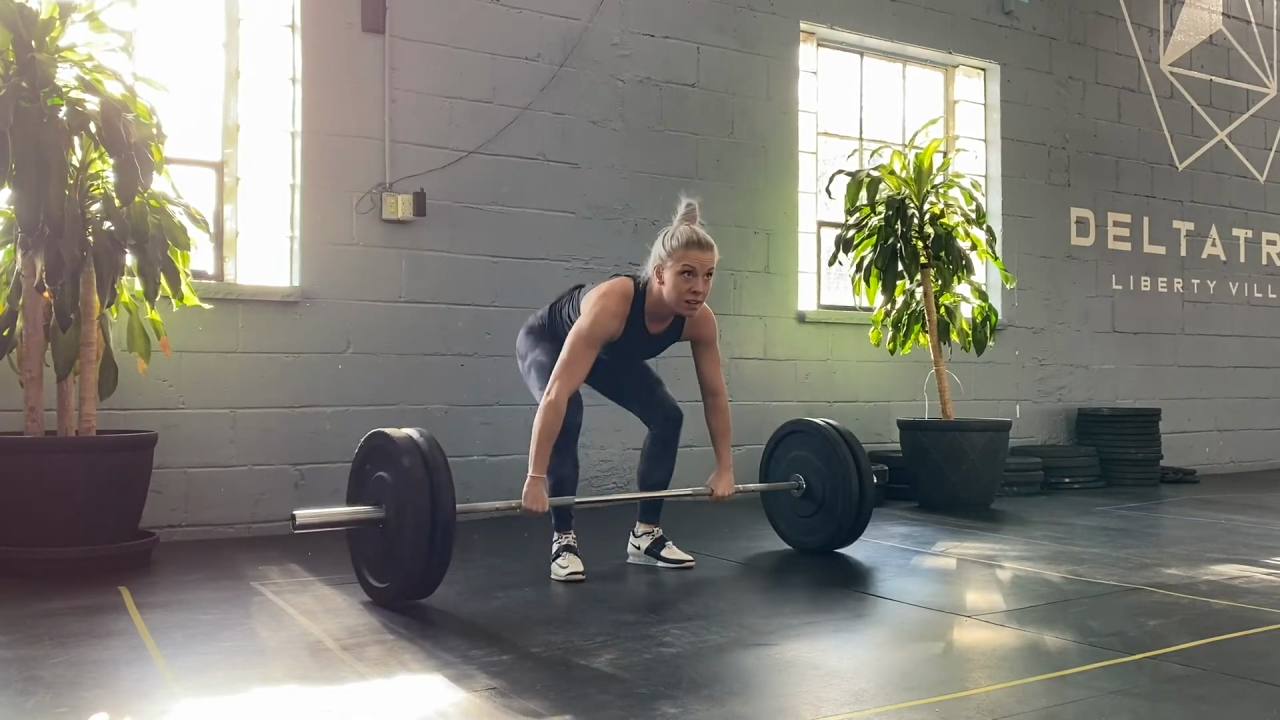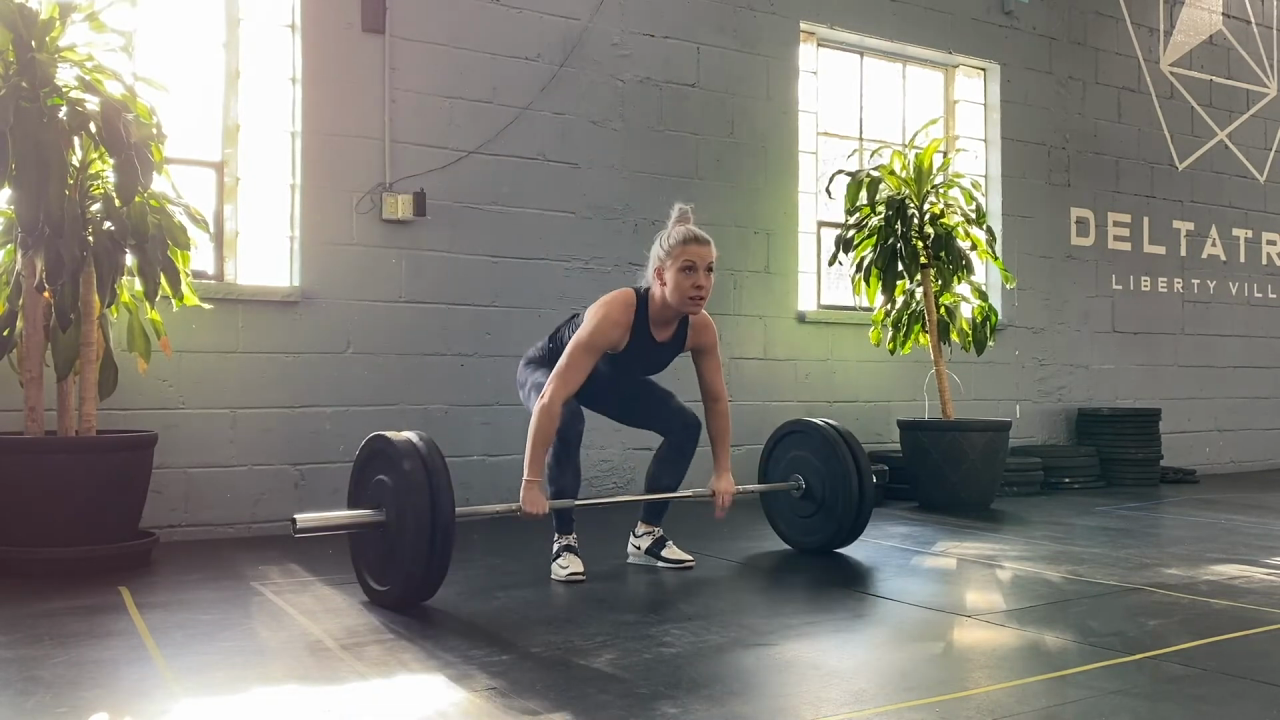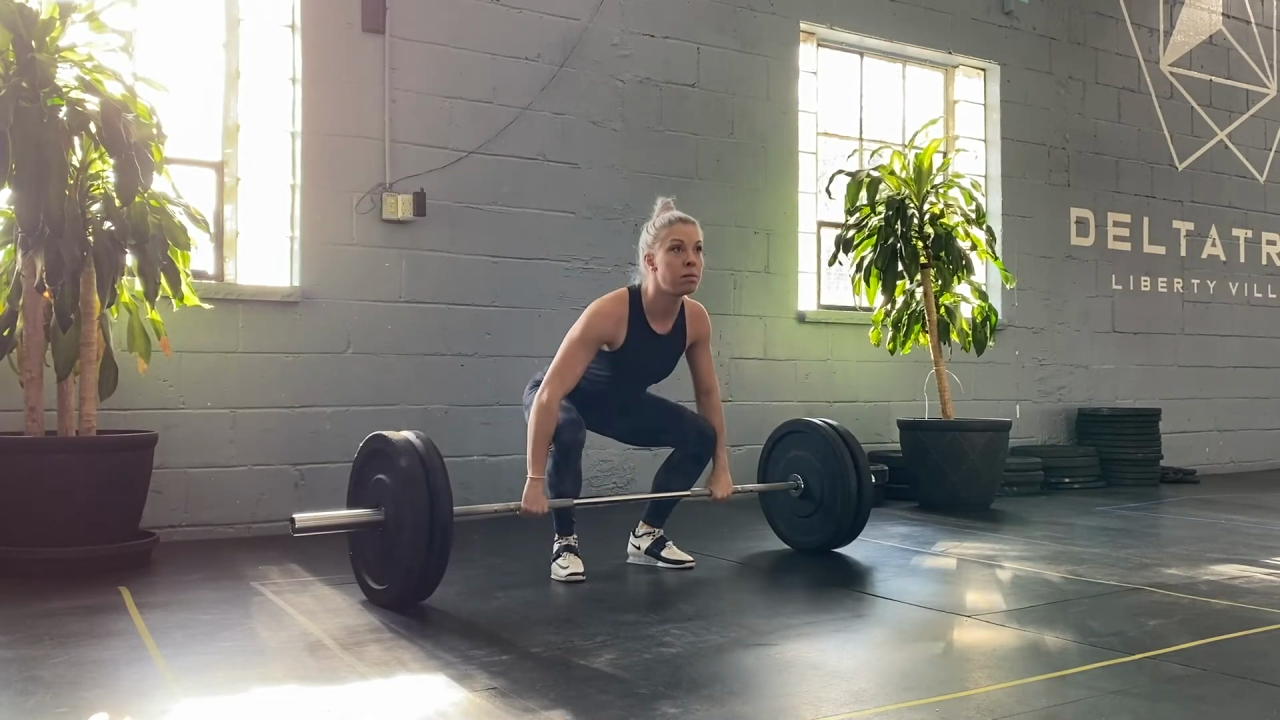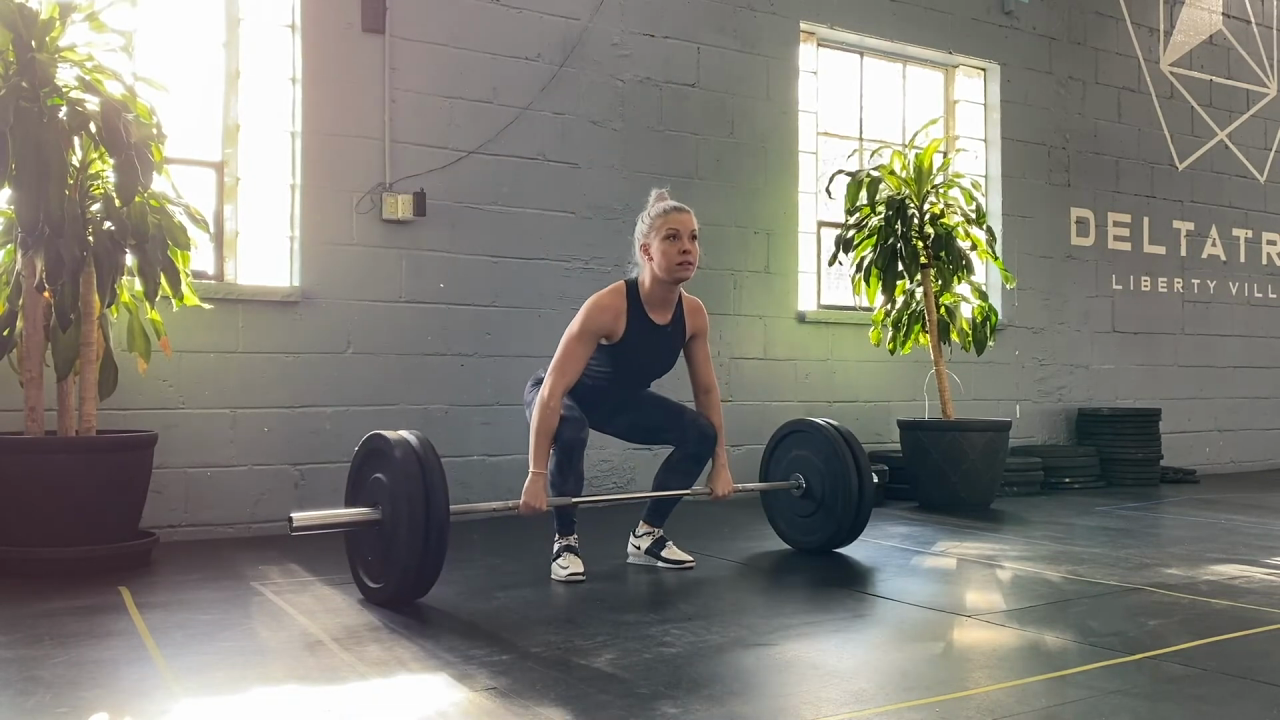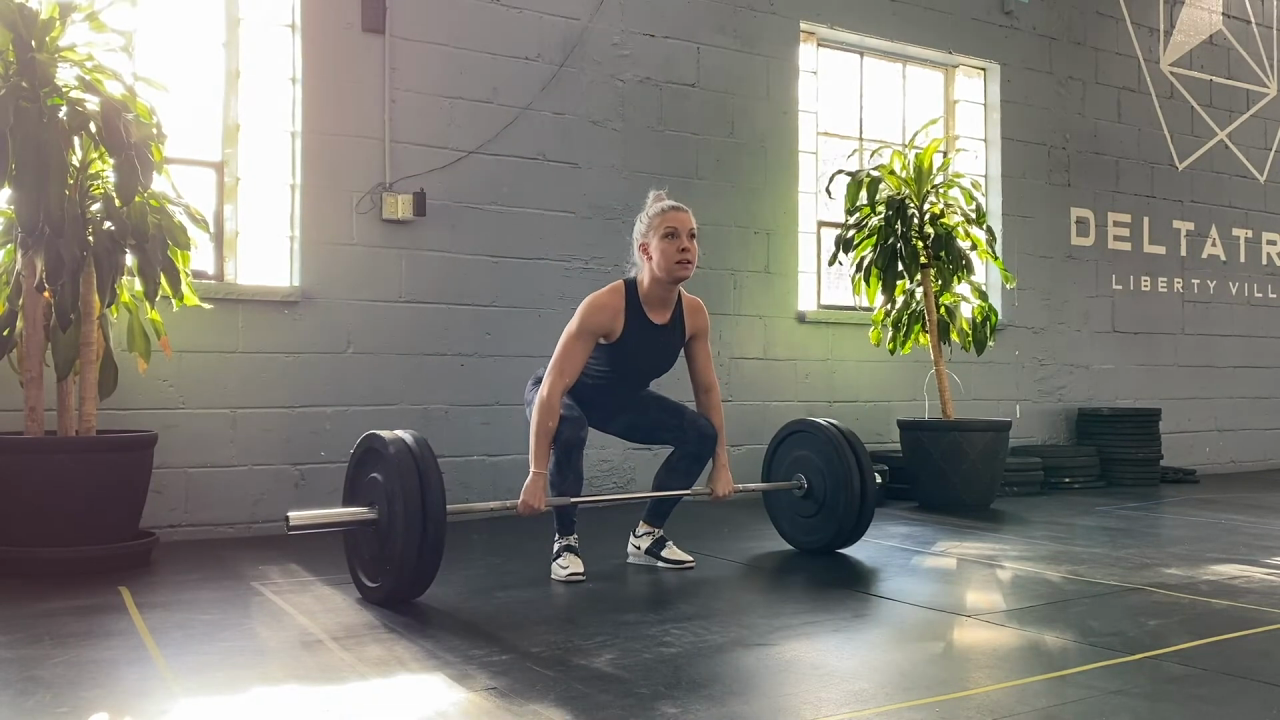
dt=0.4s
person 1, frame 1
left shoulder: (700, 320)
right shoulder: (611, 305)
left elbow: (714, 394)
right elbow: (556, 394)
left wrist: (724, 469)
right wrist: (536, 479)
left hip: (612, 356)
right hip: (546, 340)
left knee: (667, 416)
right knee: (568, 415)
left ankle: (645, 533)
right ankle: (563, 540)
person 1, frame 2
left shoulder: (700, 327)
right shoulder: (615, 314)
left elbow: (716, 399)
right elbow: (551, 399)
left wrist: (723, 471)
right wrist: (531, 483)
left hip: (611, 376)
right hip: (547, 366)
left knee: (684, 425)
right knee: (568, 423)
left ankle: (646, 534)
right ankle: (564, 541)
person 1, frame 3
left shoulder: (695, 319)
right shoulder: (610, 312)
left elbow: (708, 393)
right elbow: (549, 395)
left wrist: (721, 467)
right wrist: (535, 480)
left hip: (621, 401)
right hip: (566, 396)
left knee: (700, 434)
right knee: (566, 433)
left ankle: (647, 535)
right ankle: (564, 542)
person 1, frame 4
left shoulder: (693, 313)
right shoulder: (607, 306)
left elbow: (706, 389)
right elbow: (553, 389)
left wrist: (720, 463)
right wrist: (537, 475)
left hip: (622, 399)
right hip: (567, 396)
left knee: (700, 433)
right knee: (569, 433)
left ankle: (647, 535)
right ankle: (565, 542)
person 1, frame 5
left shoulder: (693, 313)
right shoulder: (605, 306)
left elbow: (707, 389)
right elbow: (552, 390)
left wrist: (721, 463)
right wrist: (537, 474)
left hip: (623, 398)
right hip: (568, 394)
left knee: (700, 433)
right knee: (569, 431)
left ankle: (647, 535)
right ankle: (565, 542)
